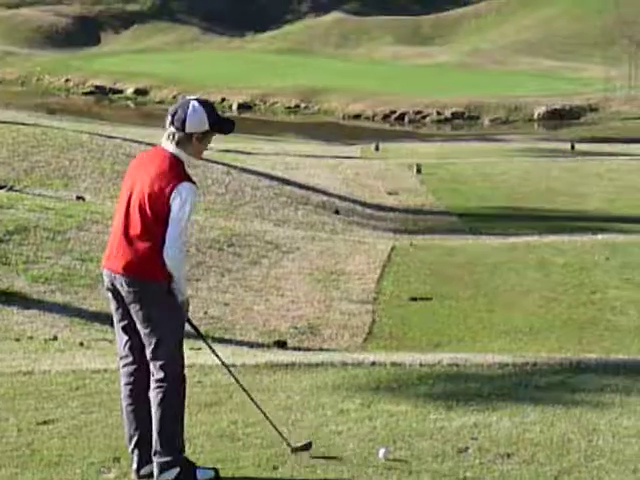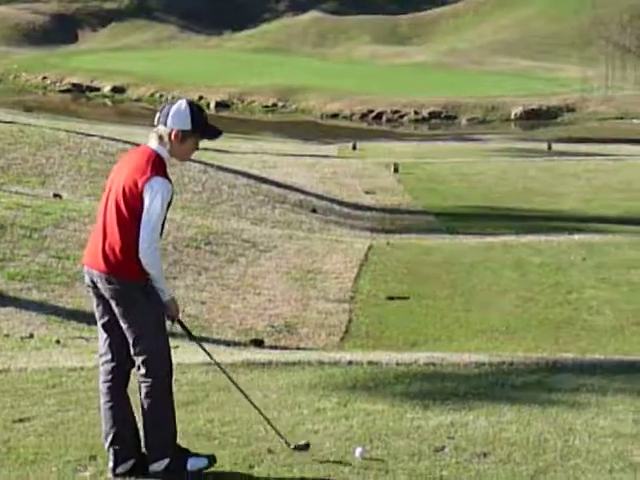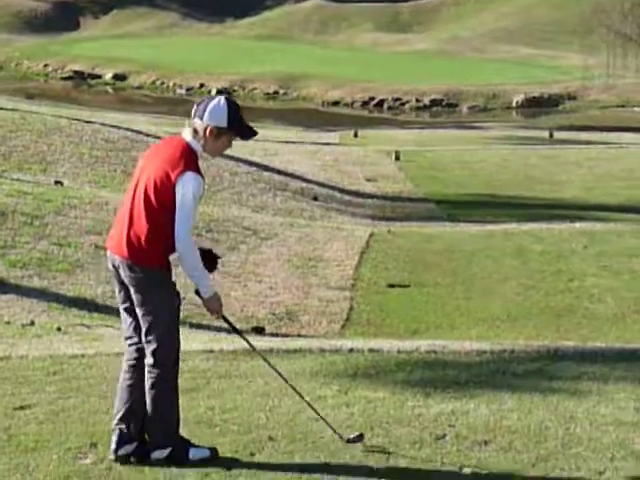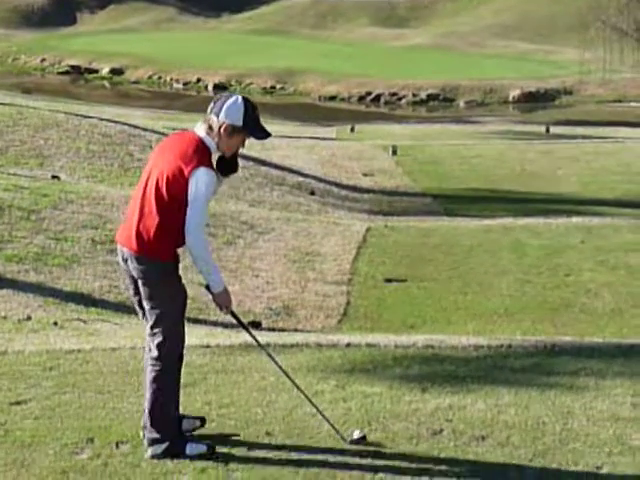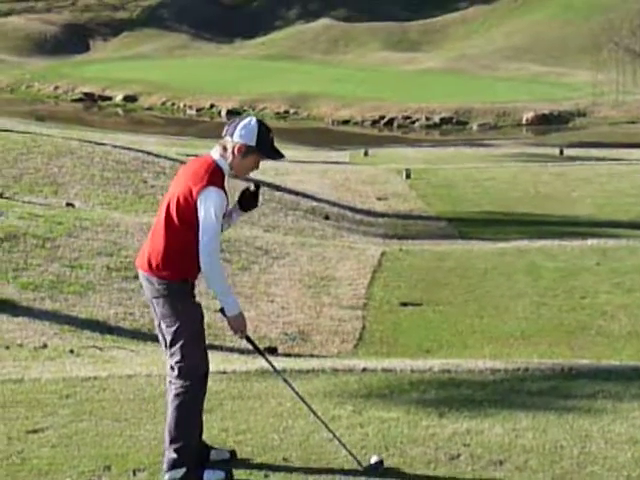
dt=0.4s
person 1, frame 1
left shoulder: (142, 160)
right shoulder: (181, 184)
right elbow: (172, 251)
right wrist: (182, 294)
left hip: (114, 271)
right hip: (146, 281)
left knee: (133, 368)
right knee: (167, 373)
person 1, frame 2
left shoulder: (132, 158)
right shoulder: (157, 179)
right elbow: (147, 249)
left wrist: (155, 291)
right wrist: (166, 295)
left hip: (95, 269)
right hip: (125, 278)
left knee: (114, 367)
right knee: (154, 369)
person 1, frame 3
left shoulder: (162, 147)
right shoulder: (188, 173)
right elbow: (182, 243)
left wrist: (196, 251)
right wrist: (207, 290)
left hip: (119, 253)
right hip: (146, 264)
left knee: (138, 349)
right knee: (162, 356)
left ankle: (128, 440)
right ankle: (164, 444)
person 1, frame 4
left shoulder: (175, 141)
right shoulder: (200, 166)
right elbow: (195, 236)
left wrist: (222, 175)
right wrist: (218, 286)
left hip: (129, 247)
right hip: (154, 258)
left knee: (161, 341)
right knee: (166, 348)
left ankle: (165, 418)
right ankle: (162, 438)
person 1, frame 5
left shoulder: (199, 167)
right shoulder: (211, 187)
right elbow: (208, 258)
left wrist: (238, 212)
right wrist: (232, 309)
left hip: (159, 273)
right hip: (169, 280)
left knee: (184, 367)
right knee: (191, 372)
left ankle: (190, 446)
